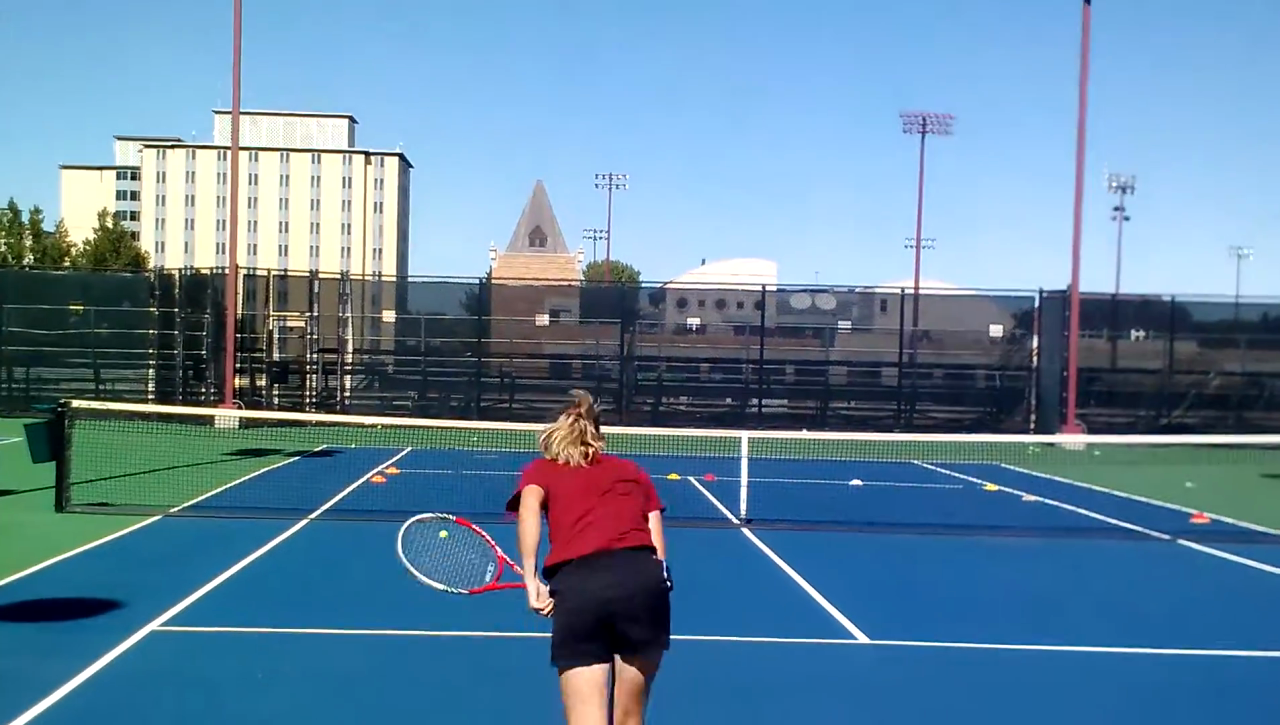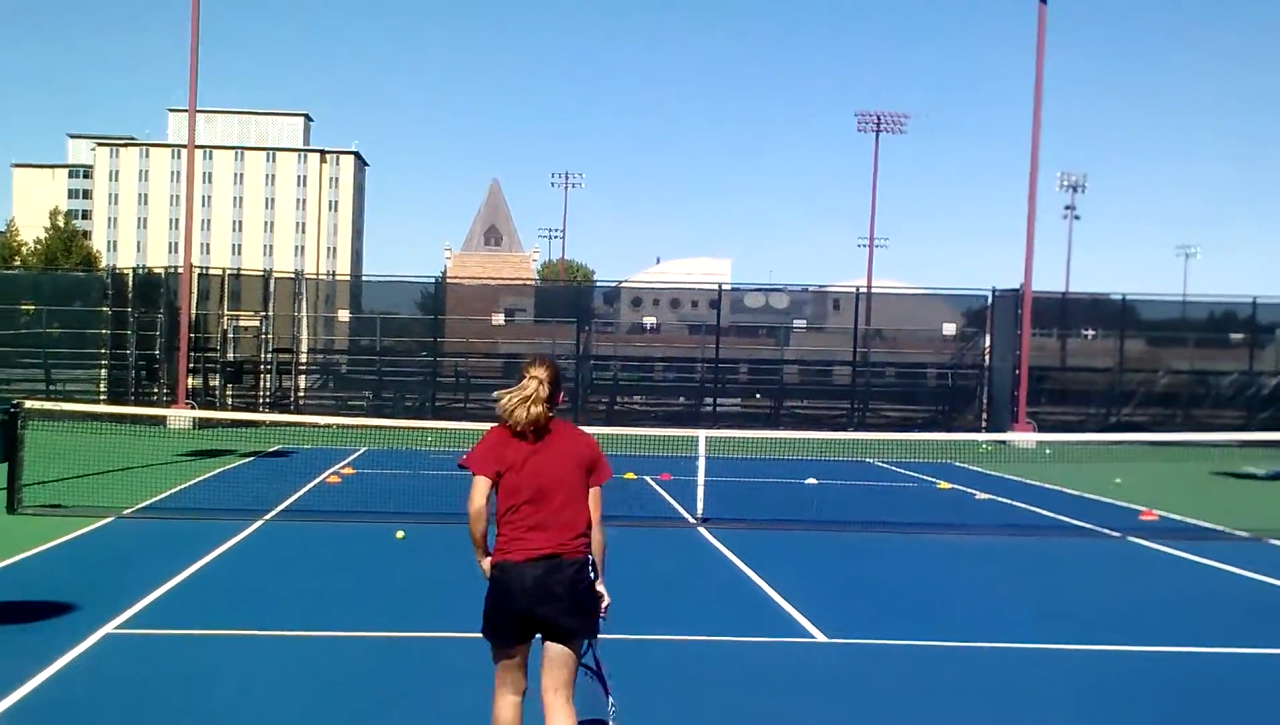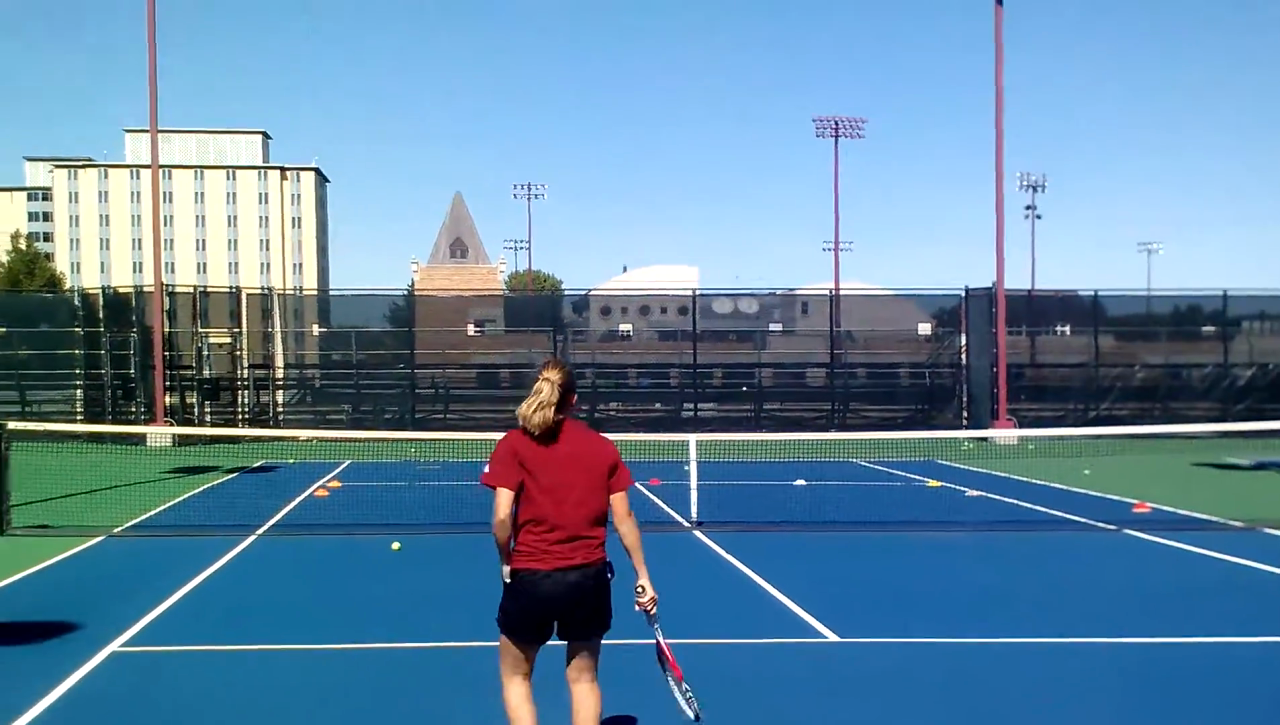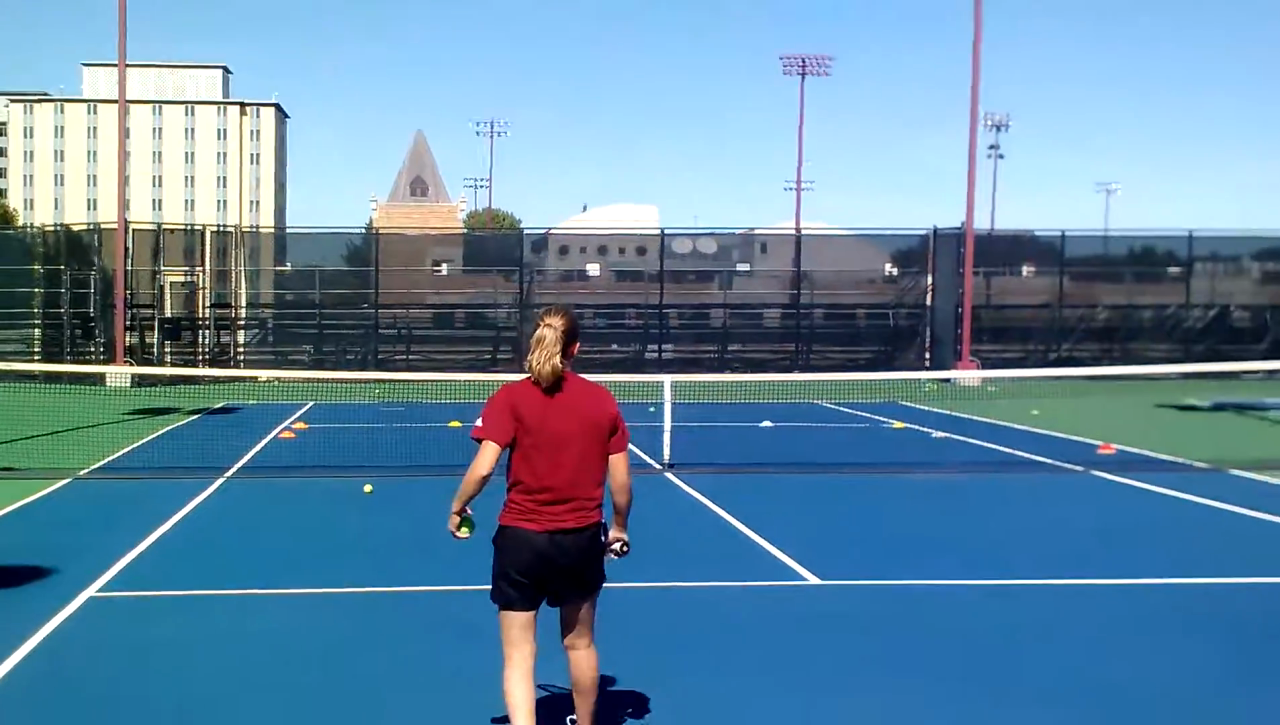
dt=0.5s
person 1, frame 1
left shoulder: (541, 471)
right shoulder: (634, 472)
left elbow: (530, 505)
right elbow: (657, 545)
left wrist: (531, 578)
left hip: (578, 585)
right hip: (644, 577)
person 1, frame 2
left shoulder: (495, 440)
right shoulder: (585, 444)
left elbow: (477, 505)
right elbow: (595, 522)
left wrist: (483, 555)
right wrist: (598, 578)
left hip: (511, 573)
right hip: (568, 575)
left knee: (510, 687)
person 1, frame 3
left shoulder: (513, 445)
right shoulder: (604, 447)
left elbow: (502, 516)
right elbow: (624, 517)
left wrist: (506, 560)
right wrist: (643, 576)
left hip: (531, 577)
right hip: (589, 576)
left knee: (515, 675)
right knee: (583, 677)
person 1, frame 4
left shoulder: (510, 397)
right shoulder: (604, 400)
left elbow: (483, 468)
right elbow: (620, 479)
left wrist: (458, 508)
right wrist: (620, 526)
left hip: (521, 540)
right hip: (582, 539)
left knee: (518, 657)
right knee: (579, 641)
